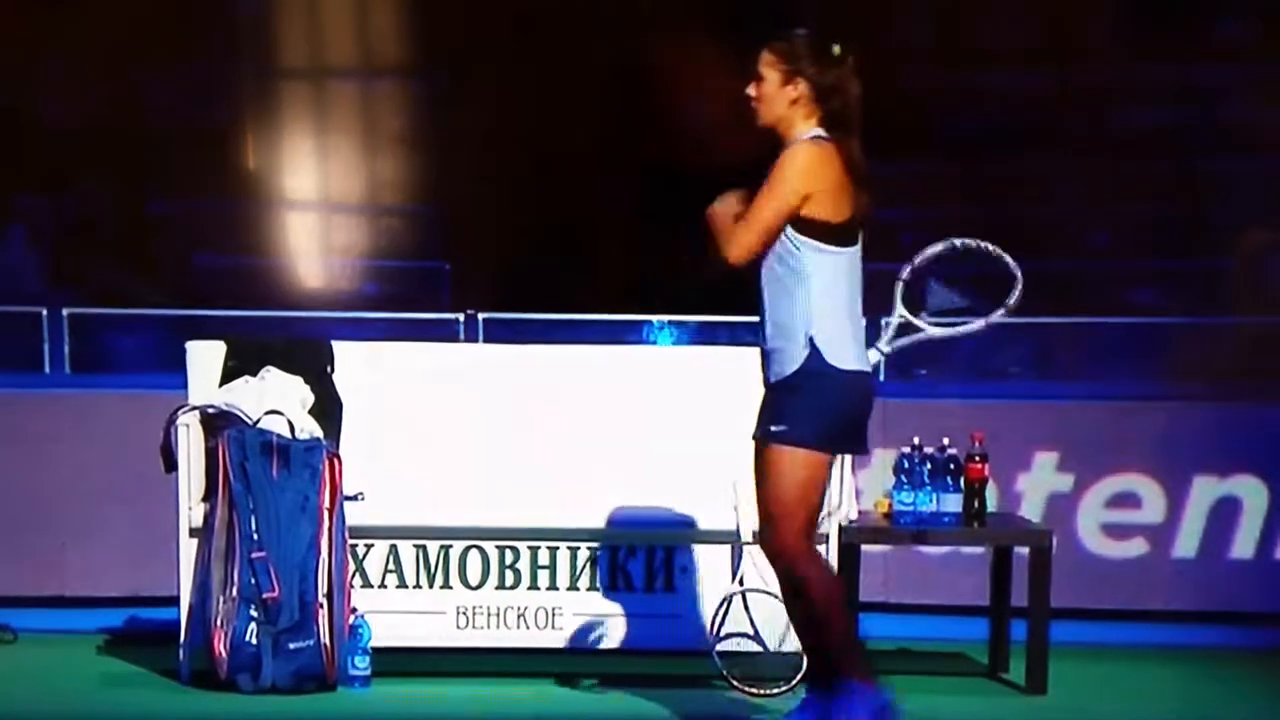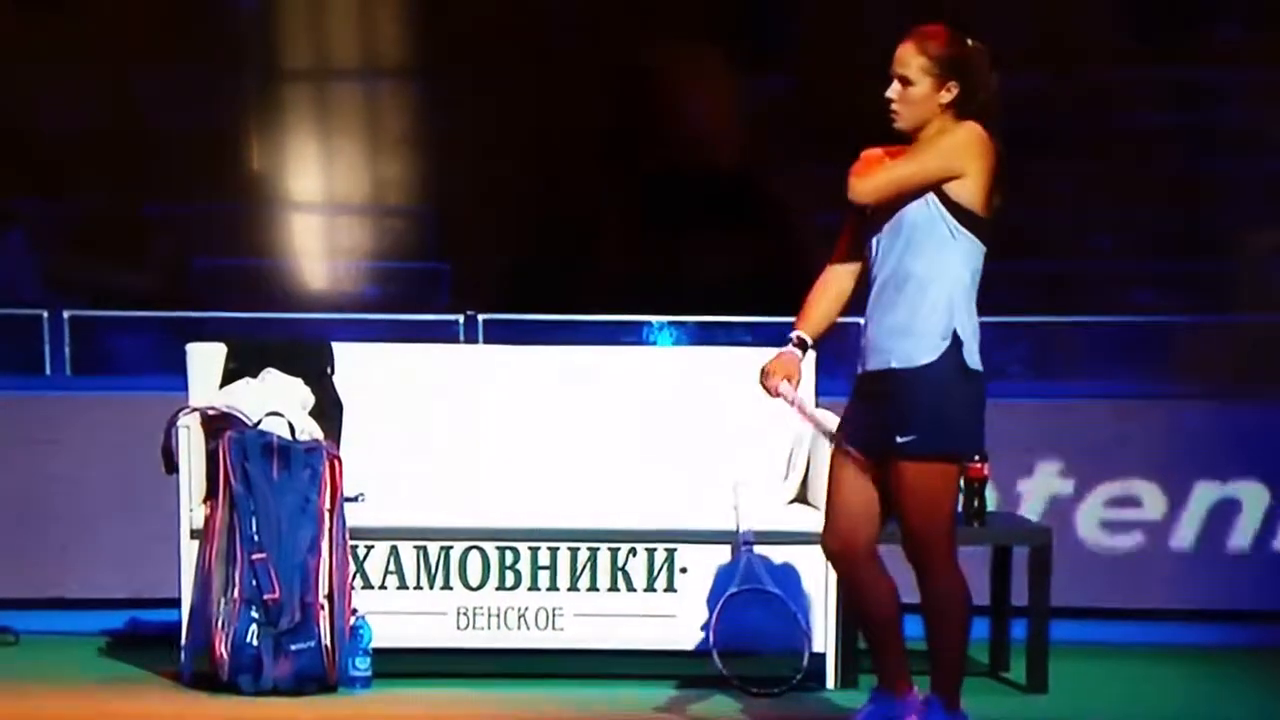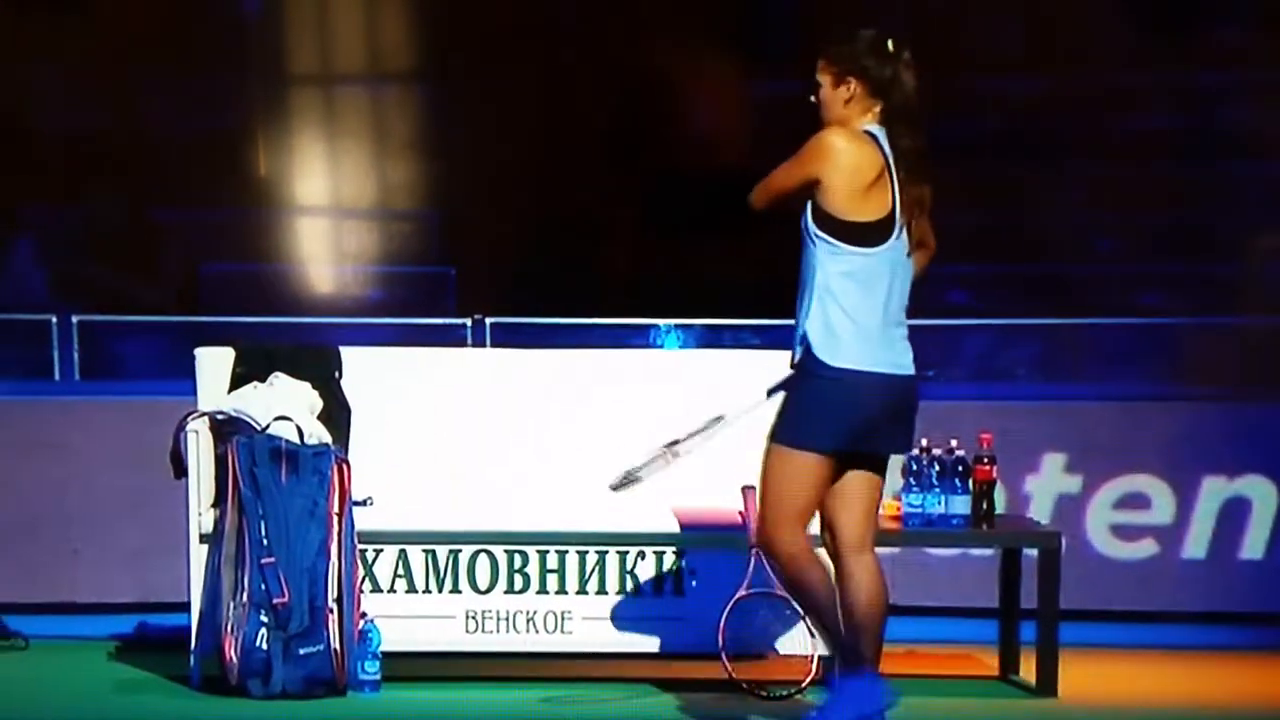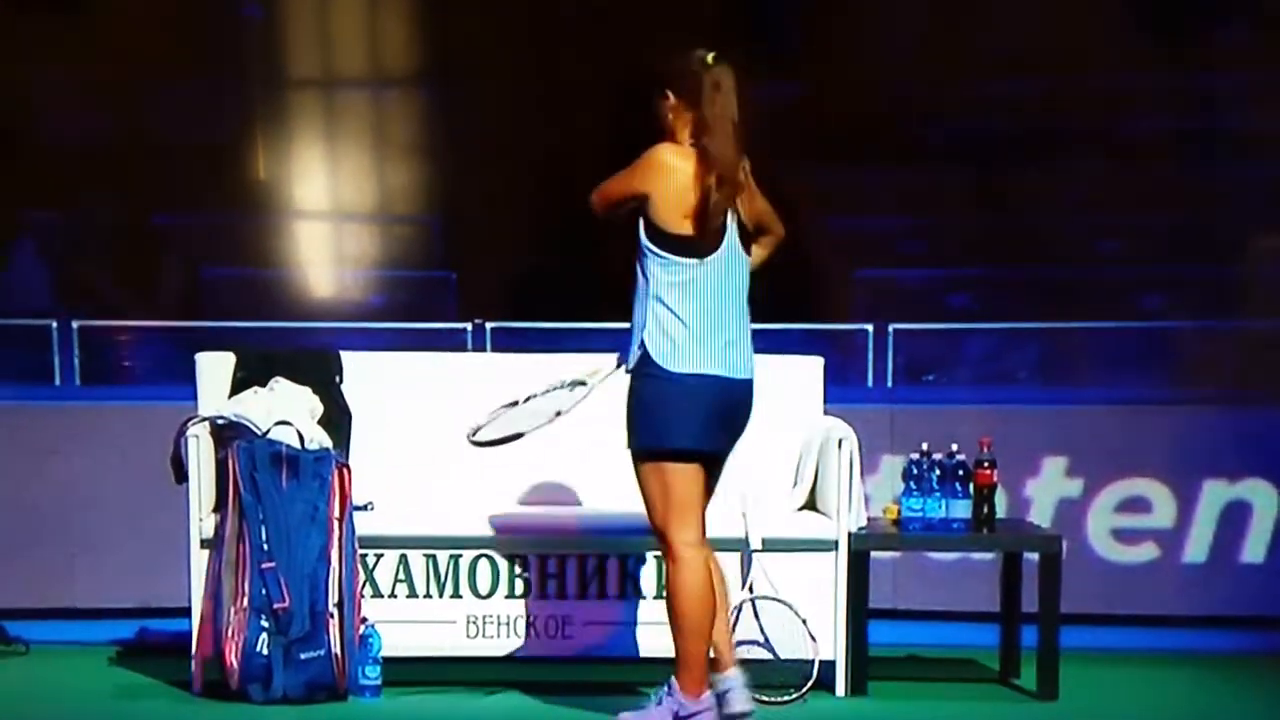
dt=1s
person 1, frame 1
left shoulder: (806, 158)
right shoulder: (816, 159)
left elbow: (739, 248)
left wrist: (723, 214)
left hip: (820, 374)
right hip: (799, 375)
left knee: (787, 540)
right knee: (784, 545)
person 1, frame 2
left shoulder: (969, 143)
right shoulder: (892, 169)
left elbow: (861, 188)
right elbow: (845, 264)
left wrist: (868, 163)
right wrist: (796, 343)
left hip: (935, 377)
right hip: (878, 378)
left knee: (930, 554)
right knee: (845, 544)
person 1, frame 3
left shoulder: (837, 147)
right shoulder: (899, 161)
left elbow: (760, 198)
right elbow: (923, 247)
left hip: (837, 375)
right hip: (884, 377)
left knee: (780, 533)
right knee: (851, 545)
person 1, frame 4
left shoulder: (665, 163)
right shoulder: (735, 175)
left elbow: (601, 201)
right elbow: (771, 234)
left hip: (673, 380)
right hip: (730, 382)
left knee: (680, 542)
right knee: (691, 536)
